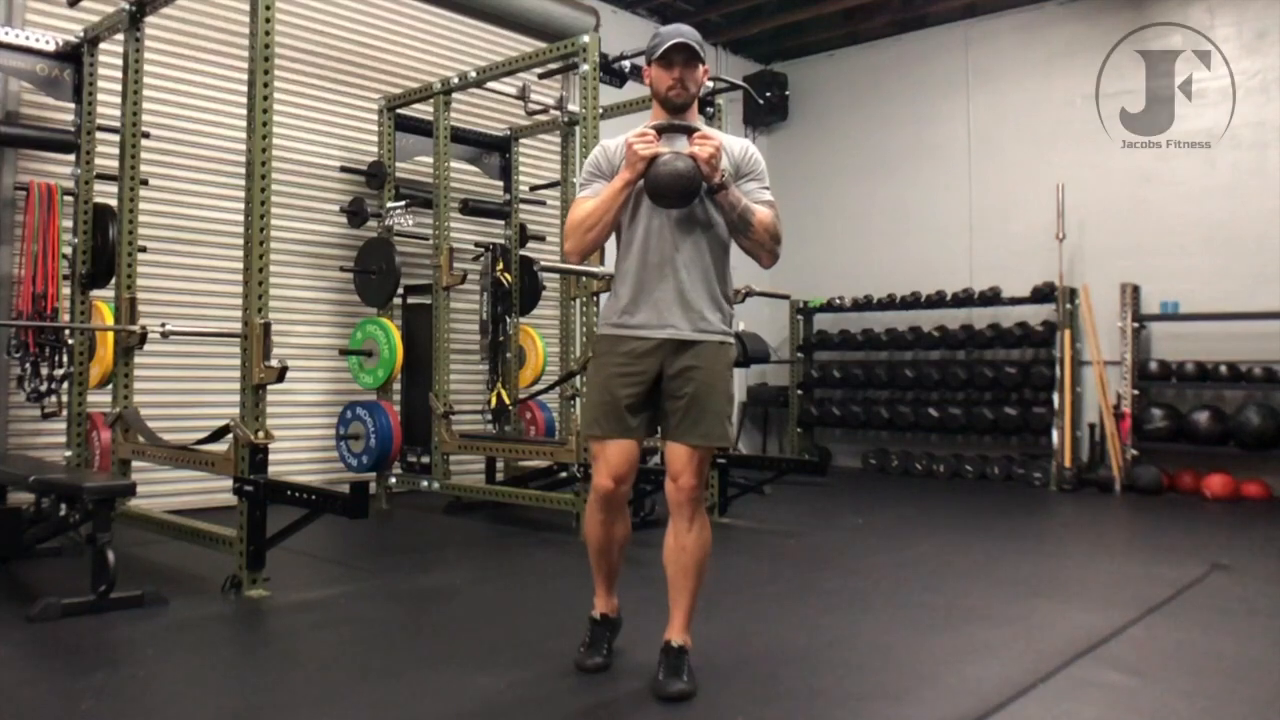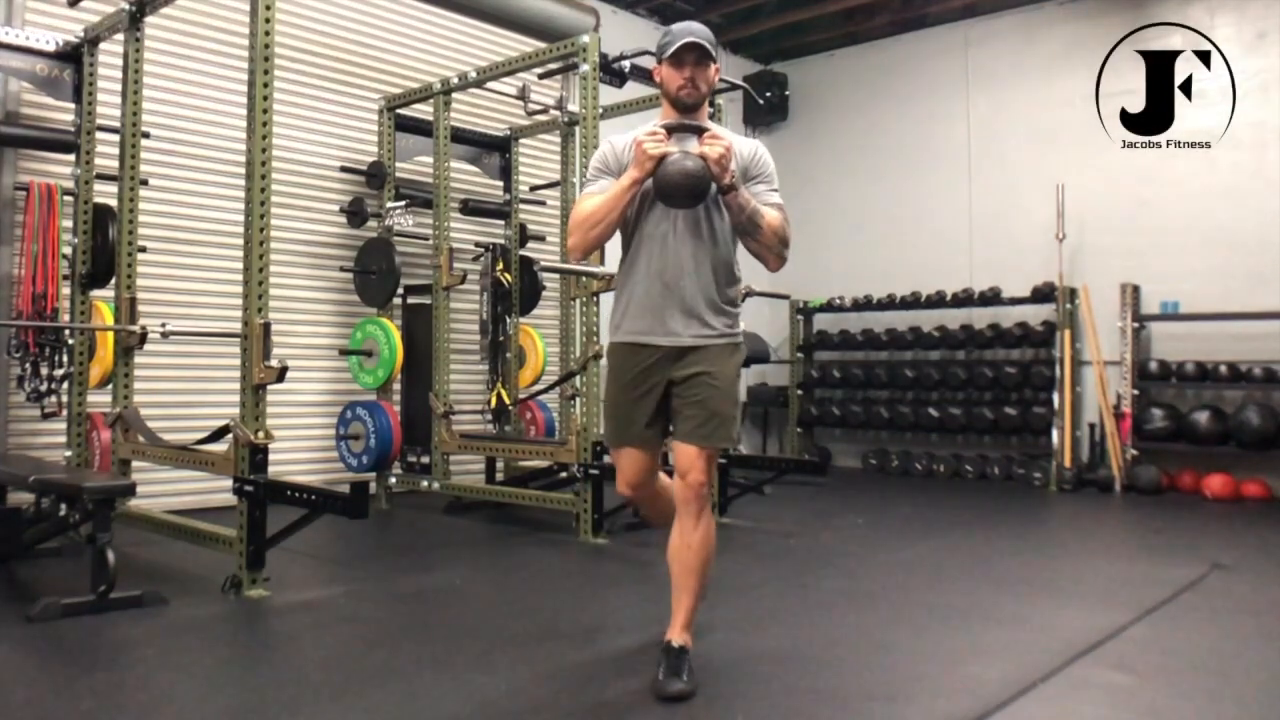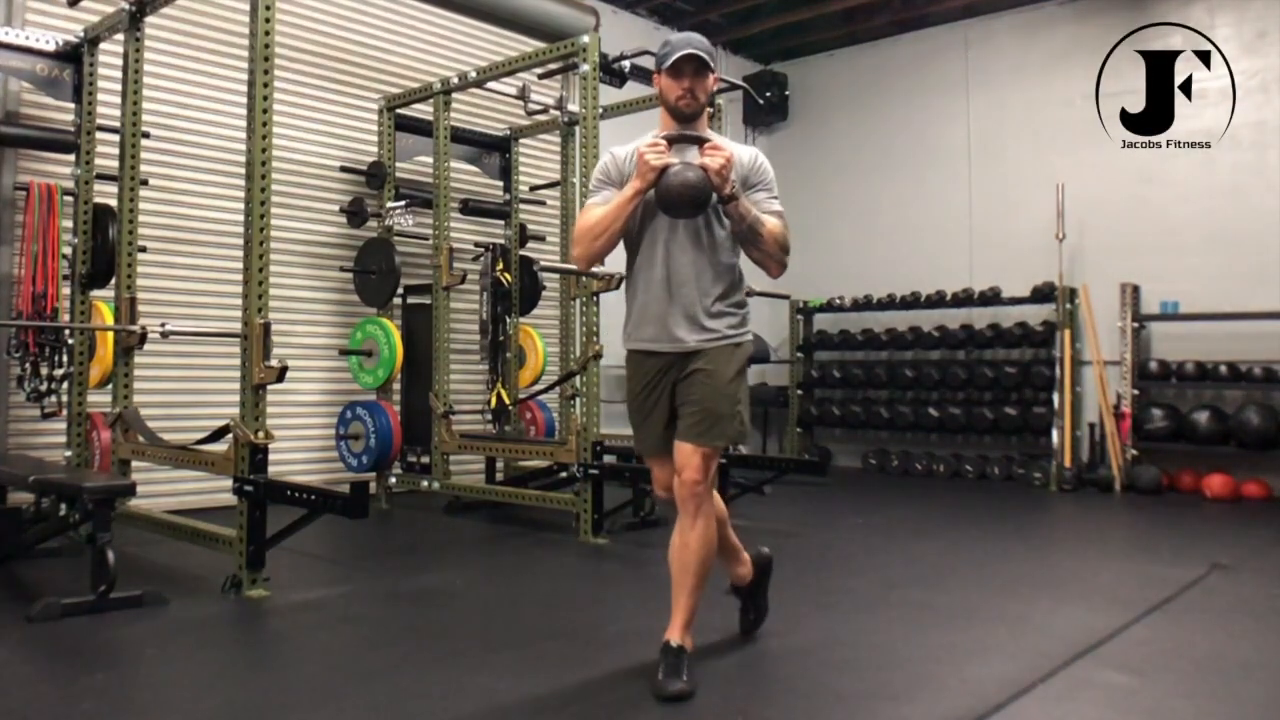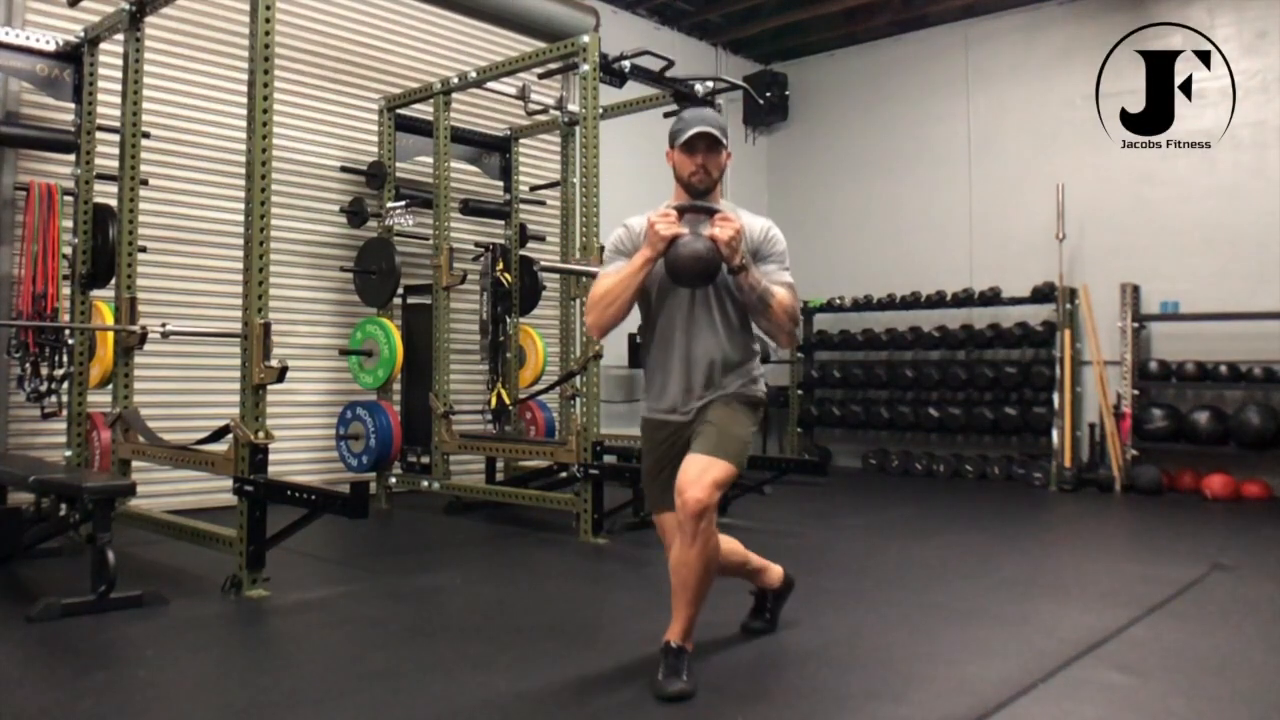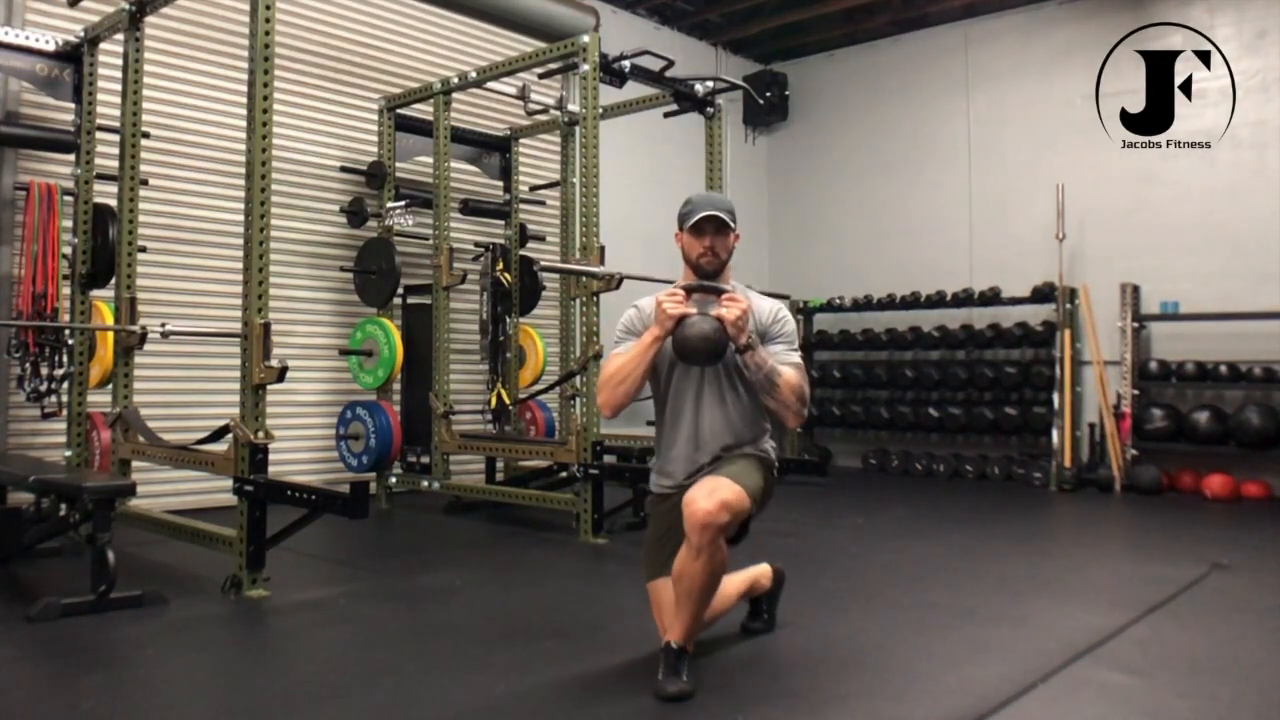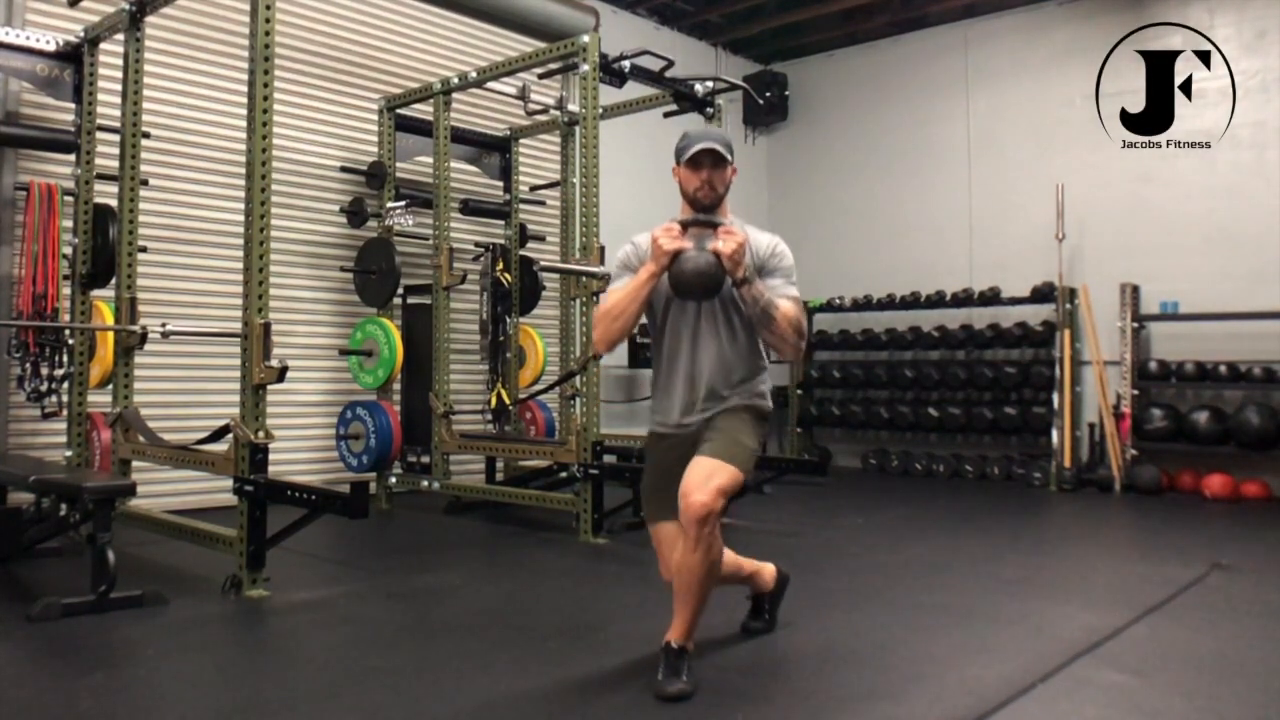
dt=0.5s
person 1, frame 1
left shoulder: (738, 153)
right shoulder: (611, 153)
left elbow: (768, 249)
right elbow: (576, 246)
left wrist: (717, 181)
right wrist: (629, 176)
left hip: (701, 340)
right hip: (624, 335)
left knee: (686, 490)
right knee: (609, 483)
left ankle: (676, 642)
right ankle: (604, 610)
person 1, frame 2
left shoulder: (746, 154)
right shoulder: (619, 149)
left elbow: (776, 253)
right elbow: (578, 243)
left wrist: (727, 182)
right wrist: (637, 174)
left hip: (707, 342)
right hip: (636, 339)
left knee: (693, 485)
right knee: (634, 482)
left ankle: (677, 642)
right ankle: (690, 541)
person 1, frame 3
left shoulder: (745, 160)
right shoulder: (620, 161)
left elbow: (777, 260)
right elbow: (583, 253)
left wrist: (729, 193)
right wrist: (638, 185)
left hip: (715, 342)
right hip: (648, 345)
left knee: (692, 485)
right knee: (670, 487)
left ankle: (677, 642)
right ankle: (746, 568)
person 1, frame 4
left shoulder: (759, 233)
right shoulder: (635, 233)
left elbow: (787, 333)
right elbow: (595, 323)
left wrist: (738, 262)
right wrist: (649, 253)
left hip: (729, 397)
right hip: (665, 407)
left knee: (694, 498)
right knee: (689, 548)
left ankle: (677, 645)
right ankle: (771, 577)
person 1, frame 5
left shoulder: (768, 314)
right shoulder: (645, 313)
left elbow: (795, 413)
right elbow: (608, 403)
left wrist: (744, 341)
right wrist: (657, 332)
left hip: (742, 461)
right hip: (671, 480)
left knee: (705, 511)
right knee: (681, 621)
left ankle: (677, 651)
right ankle: (762, 579)
person 1, frame 6
left shoulder: (765, 248)
right shoulder: (643, 248)
left elbow: (792, 346)
right elbow: (603, 338)
left wrist: (742, 275)
right wrist: (654, 268)
left hip: (735, 410)
right hip: (669, 421)
left knee: (699, 505)
right knee: (680, 565)
left ankle: (677, 647)
right ankle: (766, 579)
